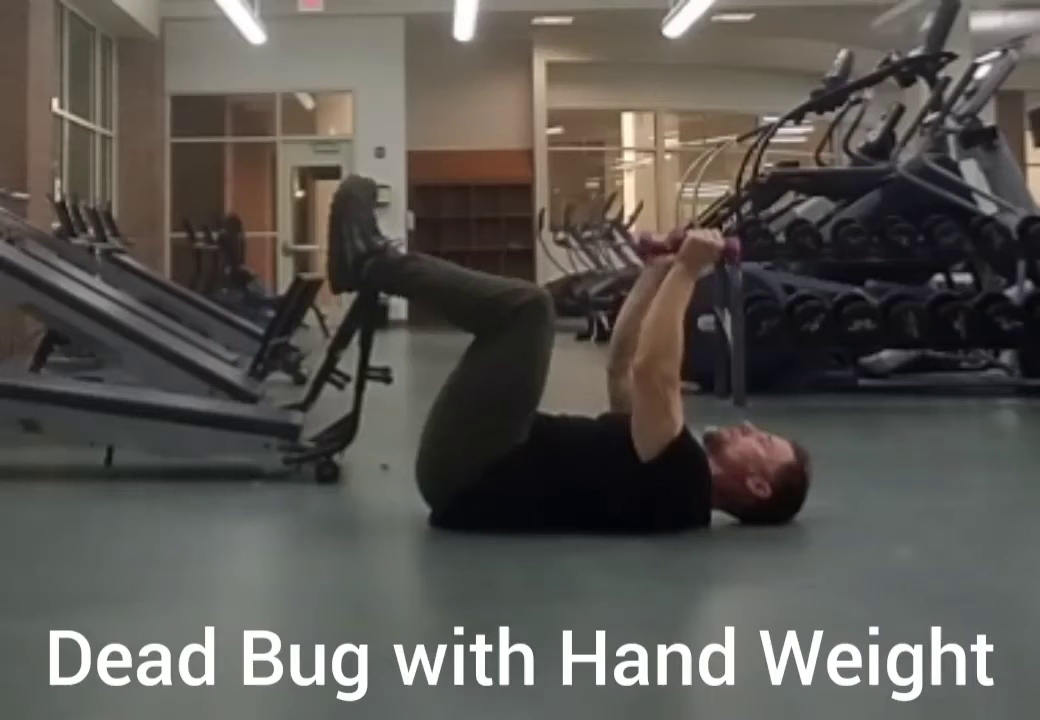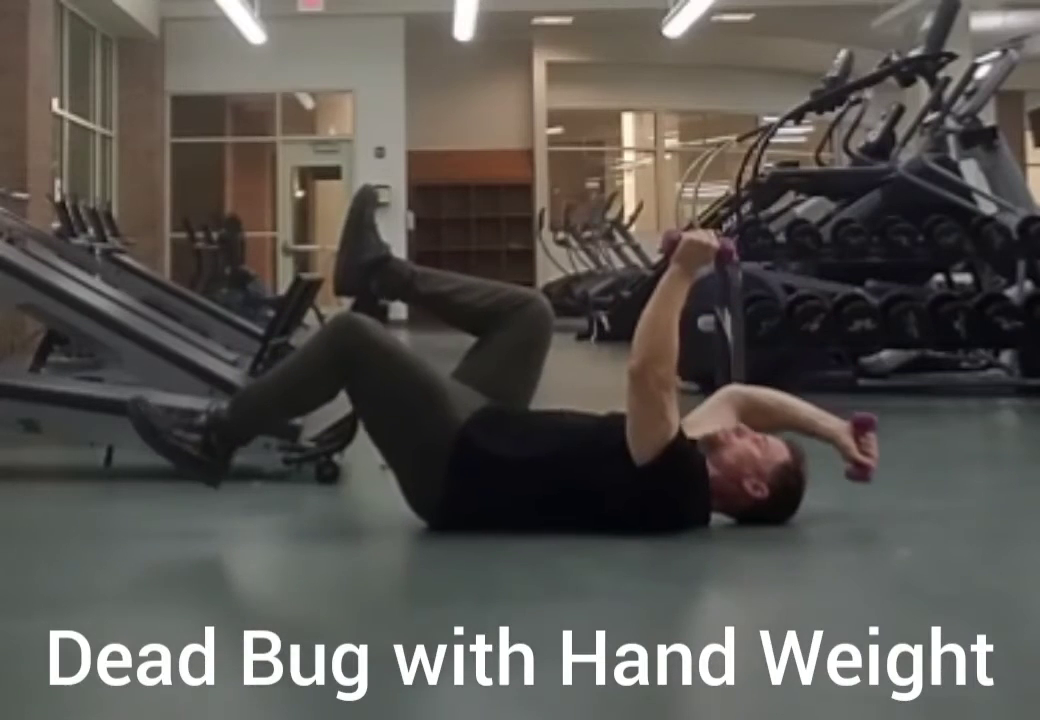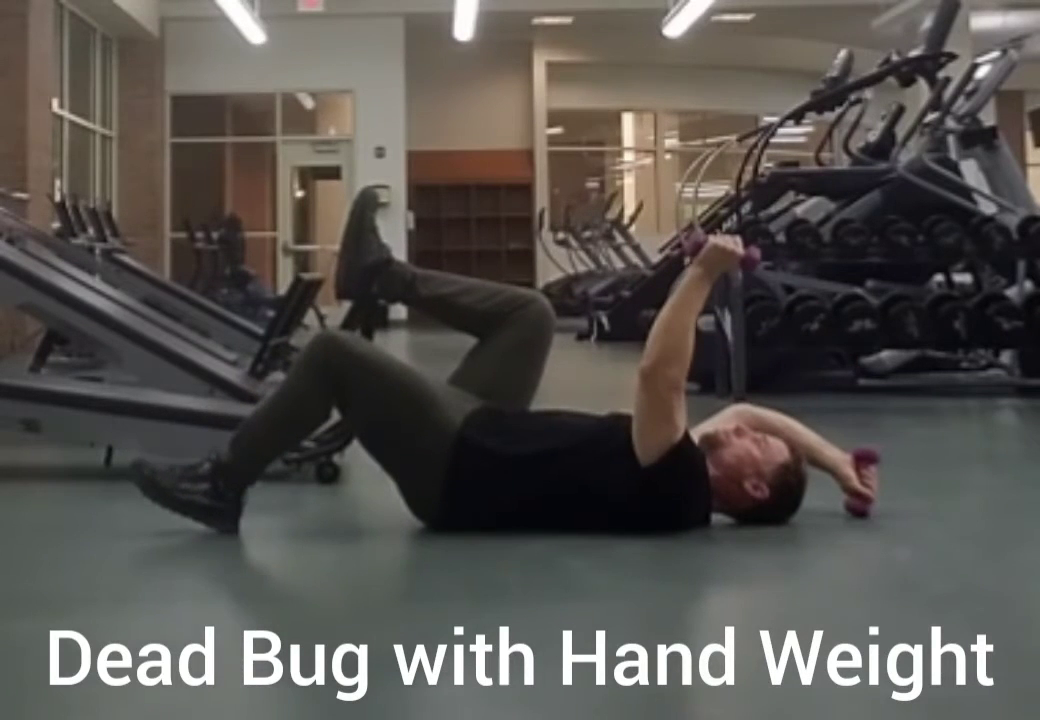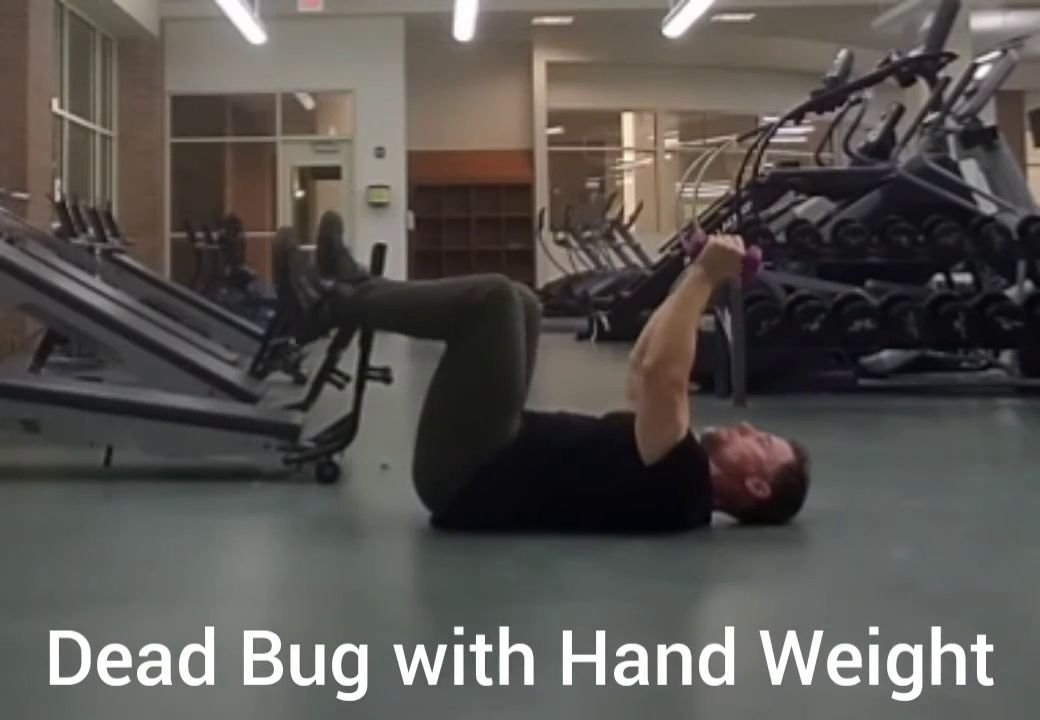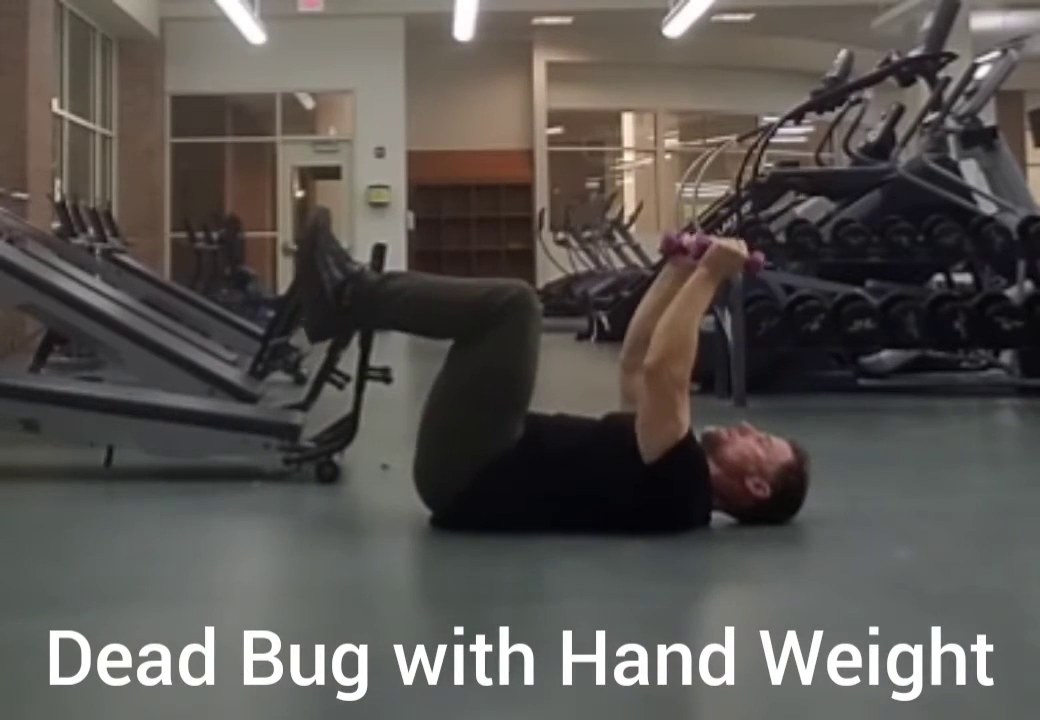
dt=1s
person 1, frame 1
left shoulder: (681, 482)
right shoulder: (679, 466)
left elbow: (654, 374)
right elbow: (622, 362)
left wrist: (686, 272)
right wrist: (658, 271)
left hip: (467, 479)
right hip: (479, 473)
left knee: (528, 306)
right knee: (525, 312)
left ankle: (368, 264)
right ankle: (377, 261)
person 1, frame 2
left shoulder: (674, 487)
right shoulder: (693, 469)
left elbow: (648, 377)
right elbow: (739, 394)
left wrist: (682, 271)
right wrist: (837, 429)
left hip: (460, 467)
right hip: (485, 438)
left knee: (351, 336)
right knee: (530, 310)
left ankle: (212, 441)
right ankle: (381, 271)
person 1, frame 3
left shoulder: (675, 488)
right shoulder: (693, 474)
left elbow: (658, 375)
right elbow: (749, 410)
left wrist: (701, 274)
right wrist: (838, 460)
left hip: (458, 468)
right hip: (484, 438)
left knee: (333, 354)
right knee: (530, 311)
left ankle: (221, 487)
right ankle: (382, 276)
person 1, frame 4
left shoulder: (680, 483)
right shoulder: (687, 464)
left elbow: (665, 375)
right elbow: (644, 363)
left wrist: (706, 277)
right wrist: (699, 276)
left hip: (469, 478)
right hip: (487, 469)
left knee: (492, 297)
right knee: (511, 307)
left ankle: (336, 305)
right ankle: (354, 296)
person 1, frame 5
left shoulder: (680, 487)
right shoulder: (677, 460)
left elbow: (665, 372)
right elbow: (638, 360)
left wrist: (709, 275)
right wrist: (678, 272)
left hip: (468, 480)
right hip: (475, 473)
left knee: (512, 301)
right knee: (489, 309)
left ankle: (352, 293)
right ankle: (343, 311)
